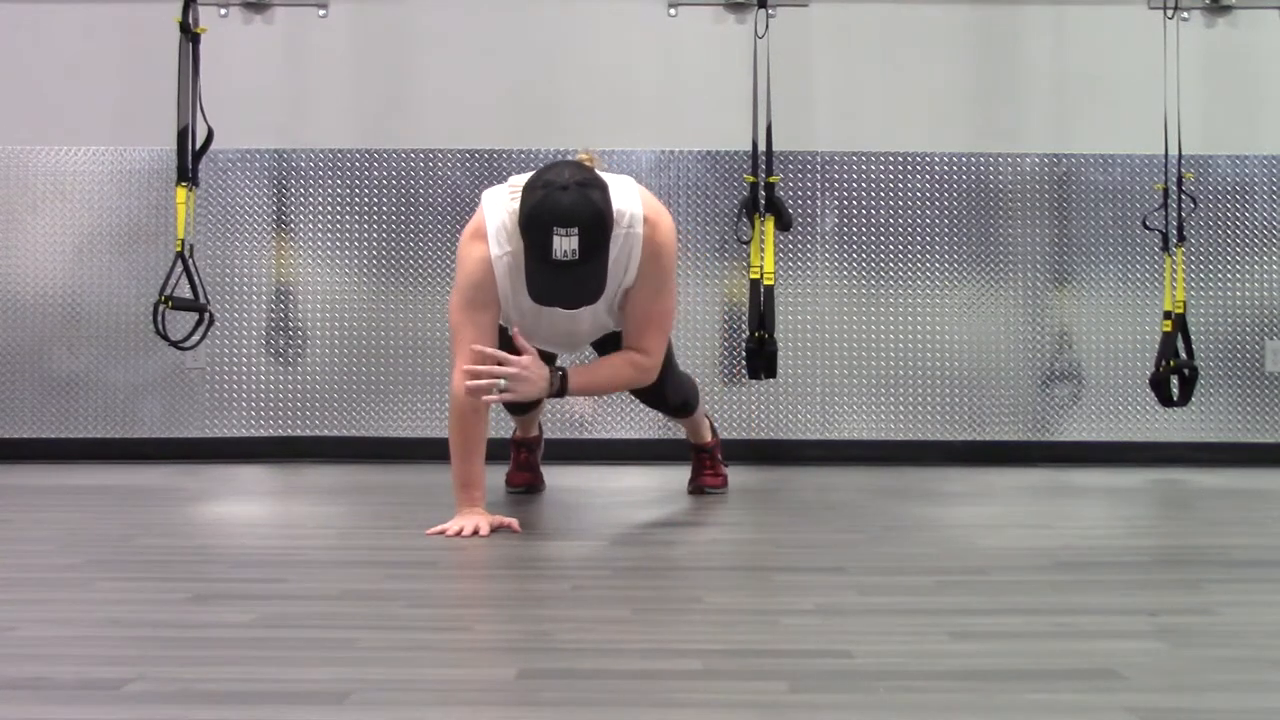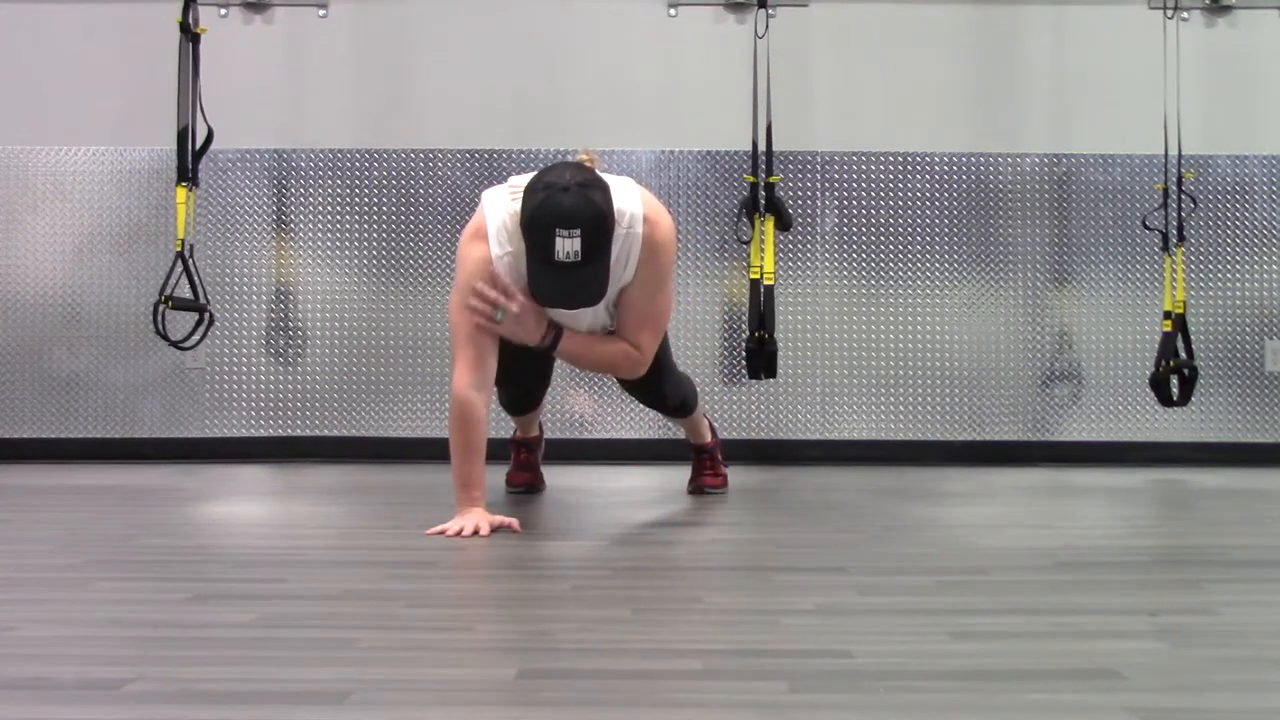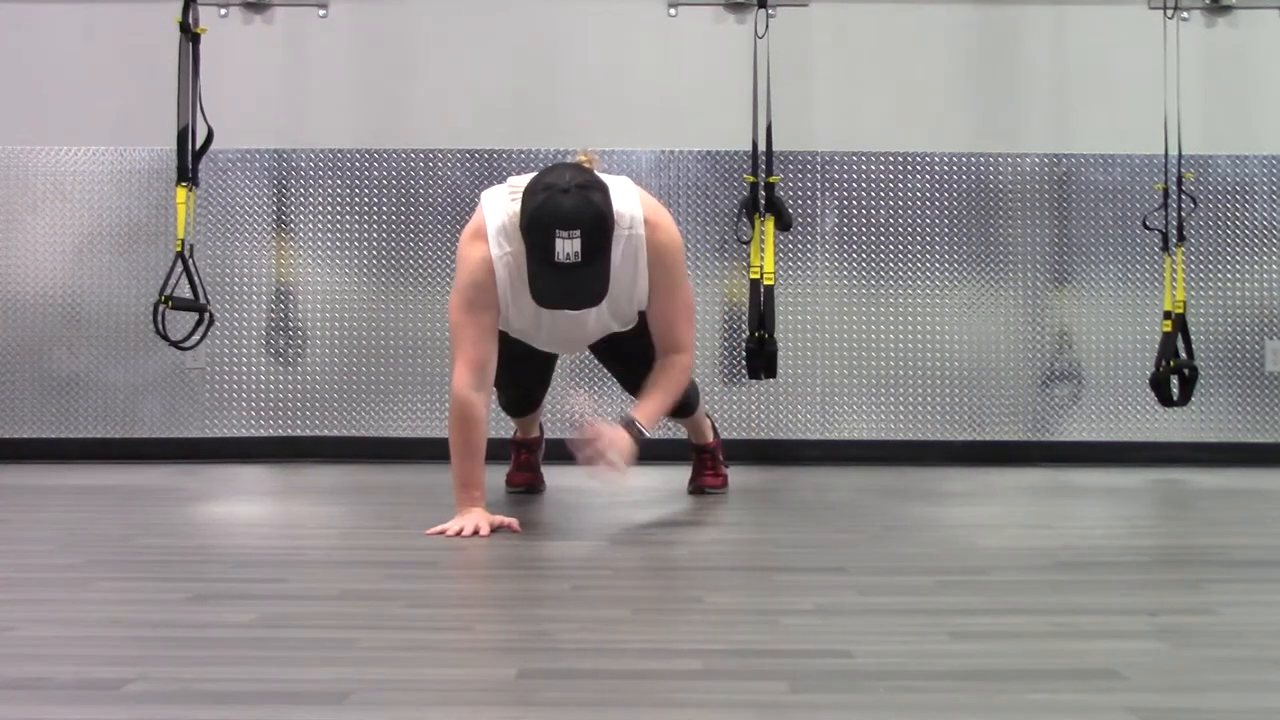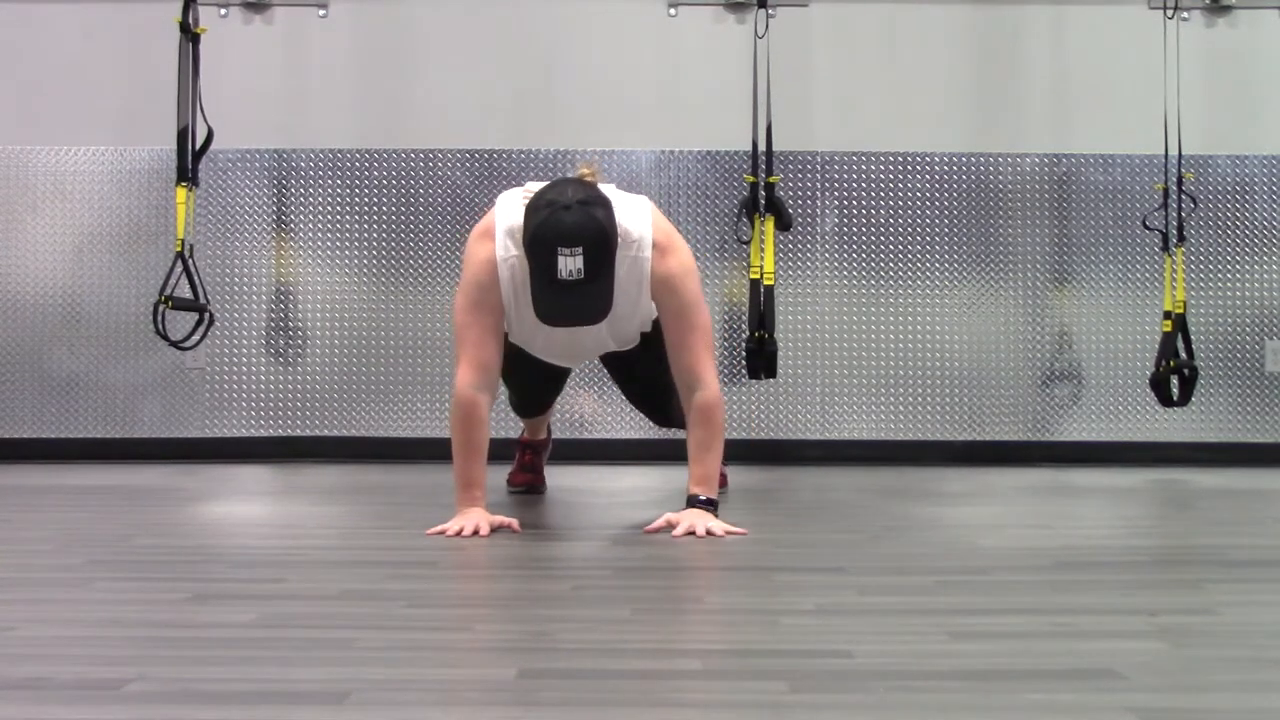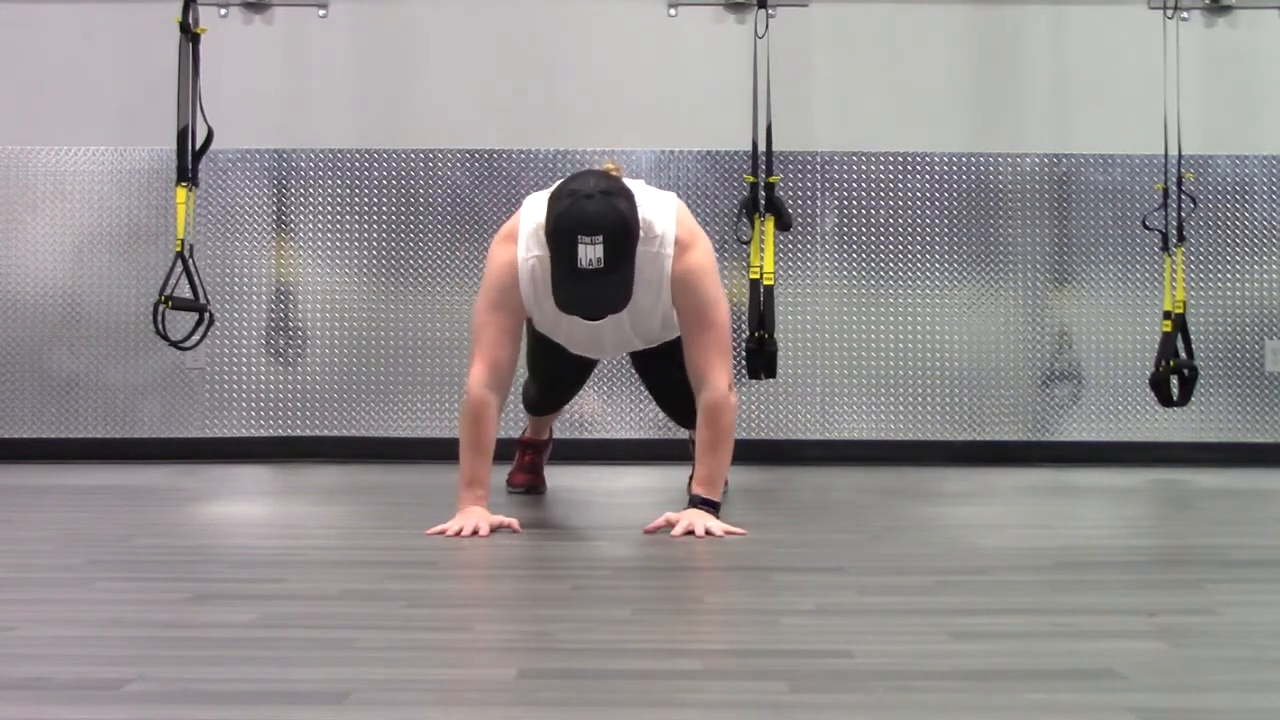
dt=0.4s
person 1, frame 1
left shoulder: (650, 225)
right shoulder: (485, 238)
left elbow: (645, 361)
right elbow: (469, 377)
left wrist: (553, 381)
right wrist: (470, 505)
left knee: (659, 384)
right knee: (513, 383)
left ankle: (704, 439)
right ankle: (526, 439)
person 1, frame 2
left shoulder: (650, 226)
right shoulder: (486, 237)
left elbow: (635, 357)
right elbow: (470, 381)
left wrist: (544, 334)
right wrist: (470, 505)
left knee: (656, 383)
right knee: (516, 386)
left ankle: (704, 439)
right ankle: (526, 440)
person 1, frame 3
left shoulder: (651, 228)
right shoulder: (485, 240)
left elbow: (677, 353)
right elbow: (470, 382)
left wrist: (632, 428)
right wrist: (470, 505)
left knee: (658, 381)
right knee: (516, 390)
left ankle: (705, 440)
right ankle: (527, 441)
person 1, frame 4
left shoulder: (660, 248)
right shoulder: (492, 244)
left elbow: (701, 386)
right elbow: (473, 384)
left wrist: (701, 502)
right wrist: (470, 505)
left knee: (664, 404)
right knee: (529, 396)
left ankle: (707, 452)
right ankle: (533, 441)
person 1, frame 5
left shoulder: (683, 245)
right shoulder: (516, 245)
left elbow: (717, 385)
right elbow: (485, 380)
left wrist: (704, 502)
right wrist: (473, 501)
left knee: (684, 401)
left ankle: (706, 447)
right ankle: (534, 442)
